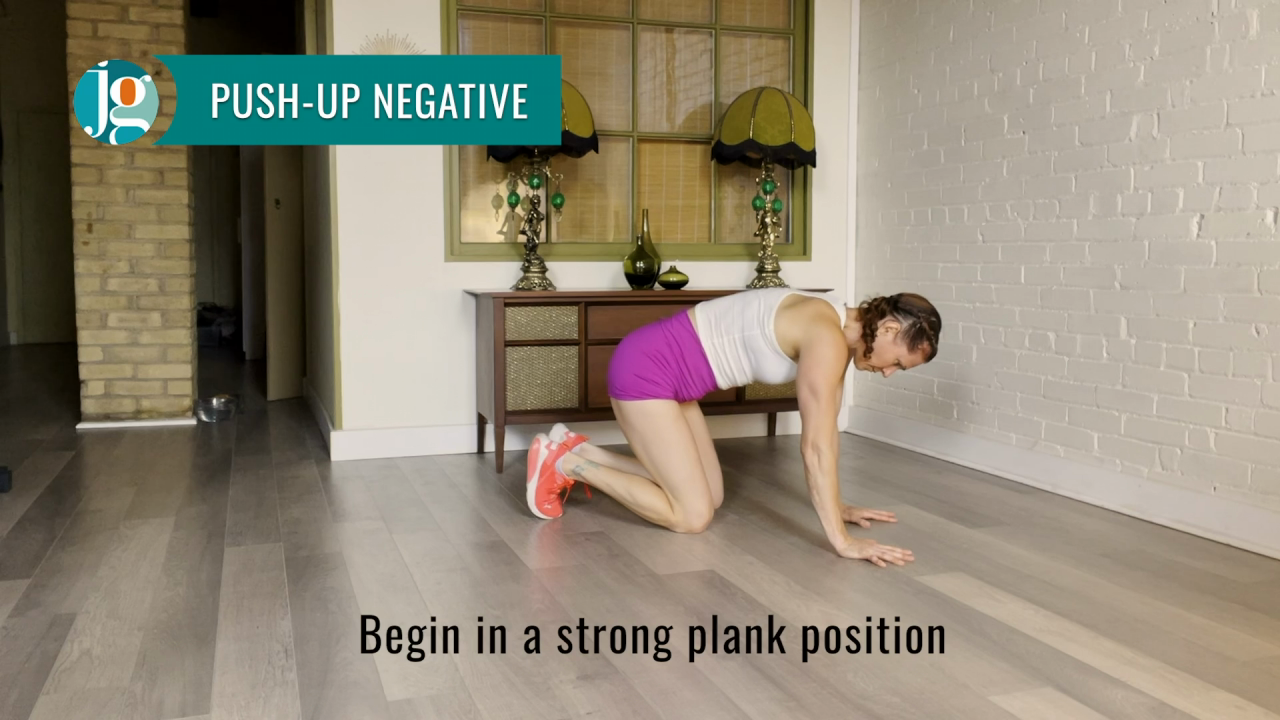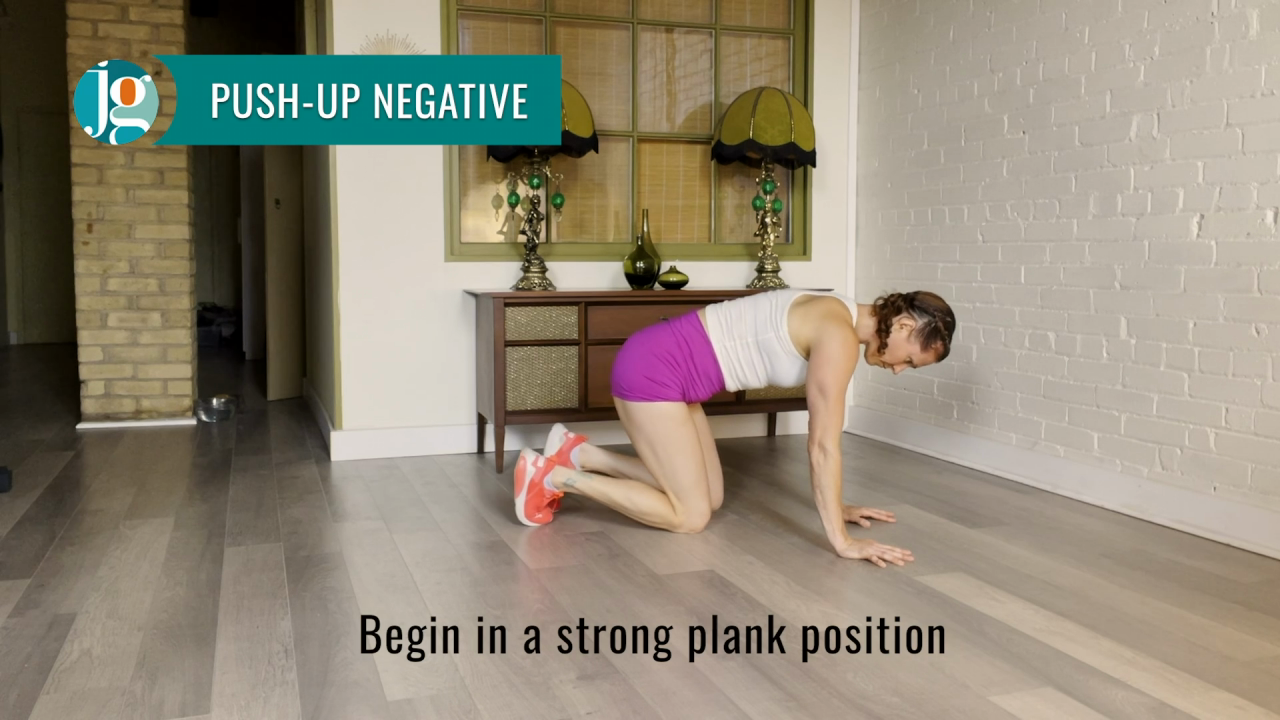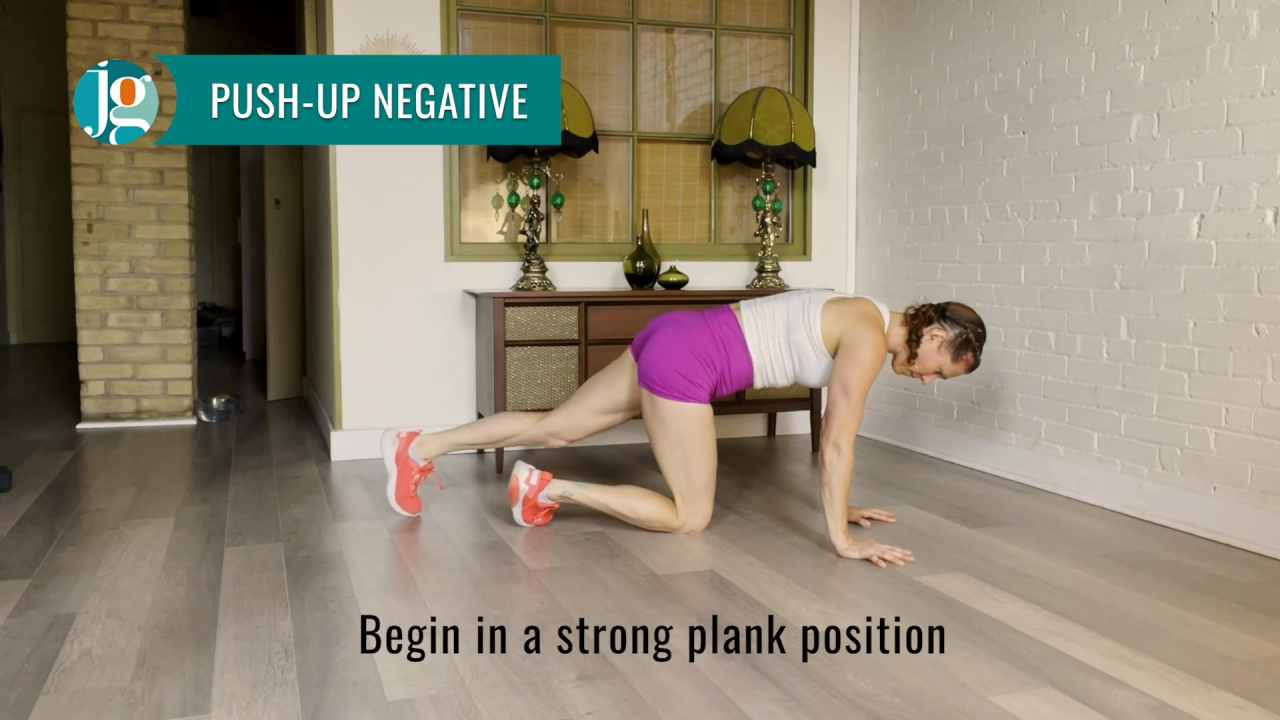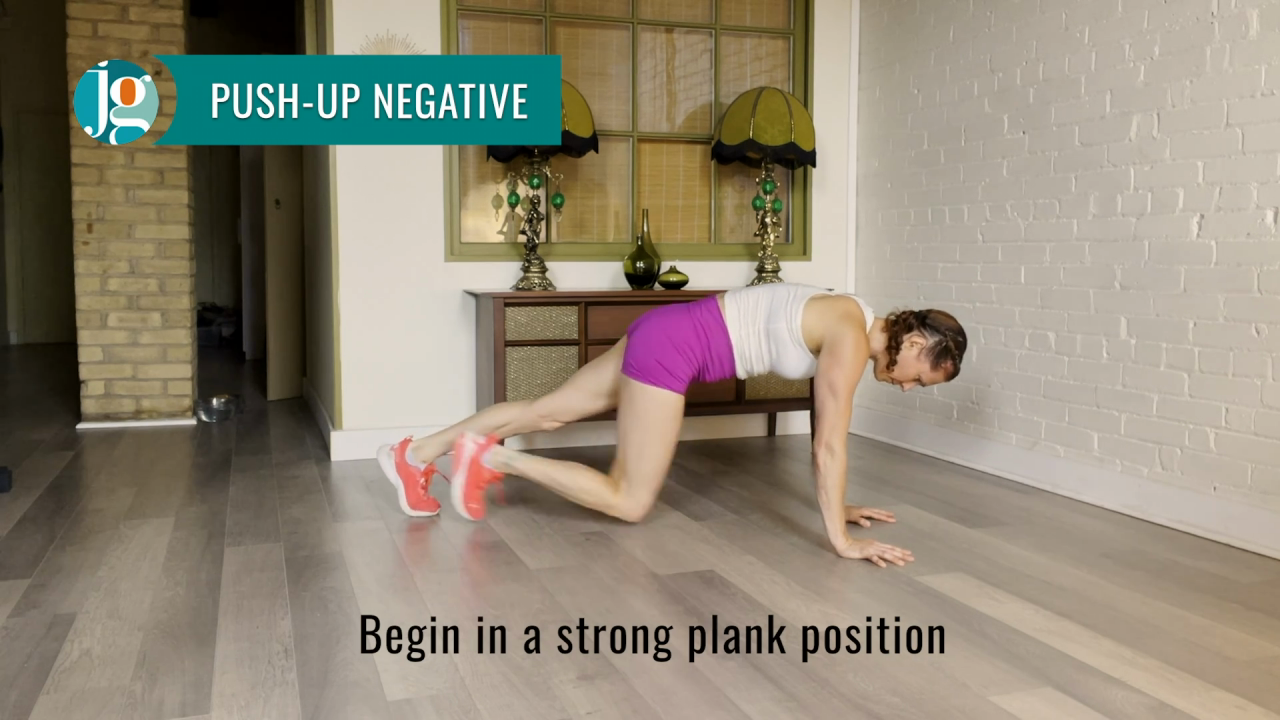
dt=0.7s
person 1, frame 1
left shoulder: (841, 331)
right shoulder: (827, 338)
left elbow: (827, 428)
right elbow: (816, 446)
left wrist: (838, 506)
right wrist: (842, 541)
left hip: (662, 369)
right hip: (643, 370)
left knee: (708, 496)
right knee: (692, 516)
left ankle: (575, 449)
right ankle: (564, 464)
person 1, frame 2
left shoulder: (840, 324)
right shoulder: (840, 336)
left elbow: (823, 432)
right elbow: (823, 445)
left wrist: (837, 507)
right wrist: (841, 540)
left hip: (659, 362)
right hip: (651, 369)
left knee: (709, 496)
right knee: (691, 515)
left ankle: (577, 453)
right ankle: (553, 477)
person 1, frame 3
left shoulder: (859, 324)
right shoulder: (870, 337)
left elbow: (833, 431)
right elbow: (837, 444)
left wrist: (840, 506)
right wrist: (842, 539)
left hip: (672, 340)
right hip: (685, 362)
left knee: (555, 427)
right knee: (690, 517)
left ankle: (416, 449)
right ankle: (548, 489)
person 1, frame 4
left shoulder: (854, 328)
right shoulder: (851, 336)
left elbow: (826, 433)
right elbow: (830, 443)
left wrist: (838, 506)
right wrist: (841, 538)
left hip: (666, 336)
right hip: (671, 346)
left knee: (547, 413)
right knee: (630, 504)
left ankle: (415, 453)
right ankle: (491, 457)
